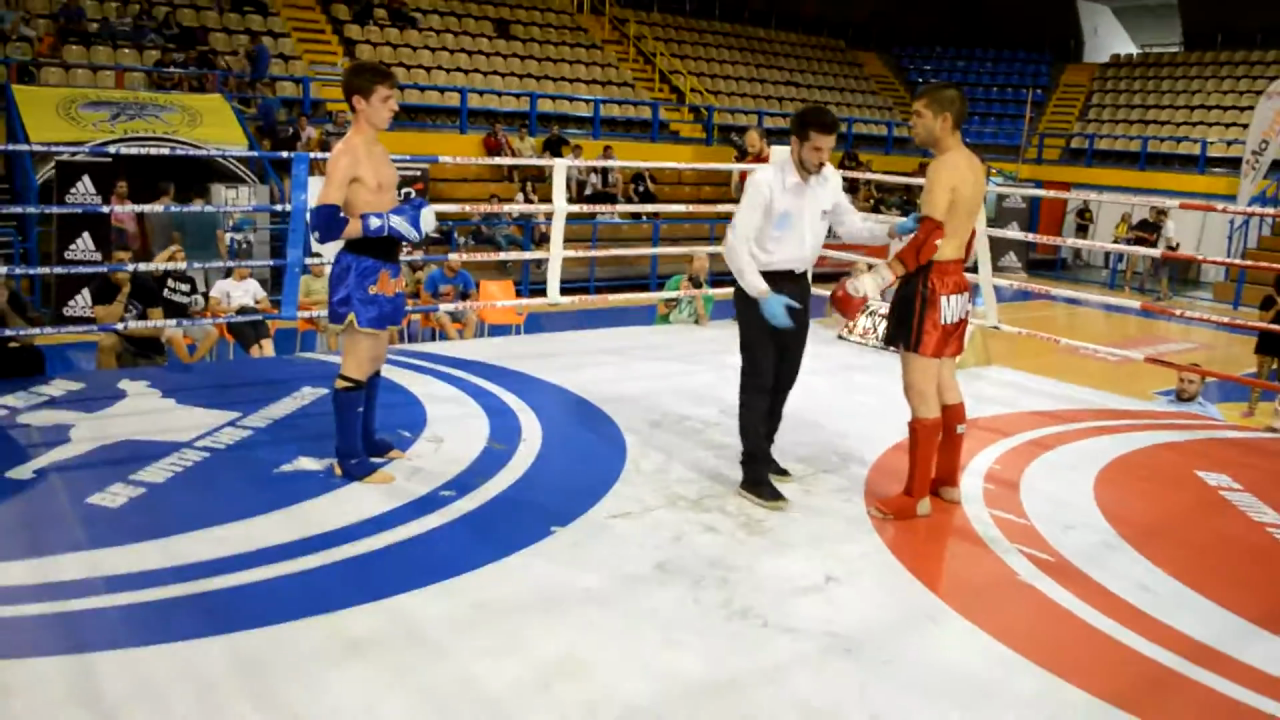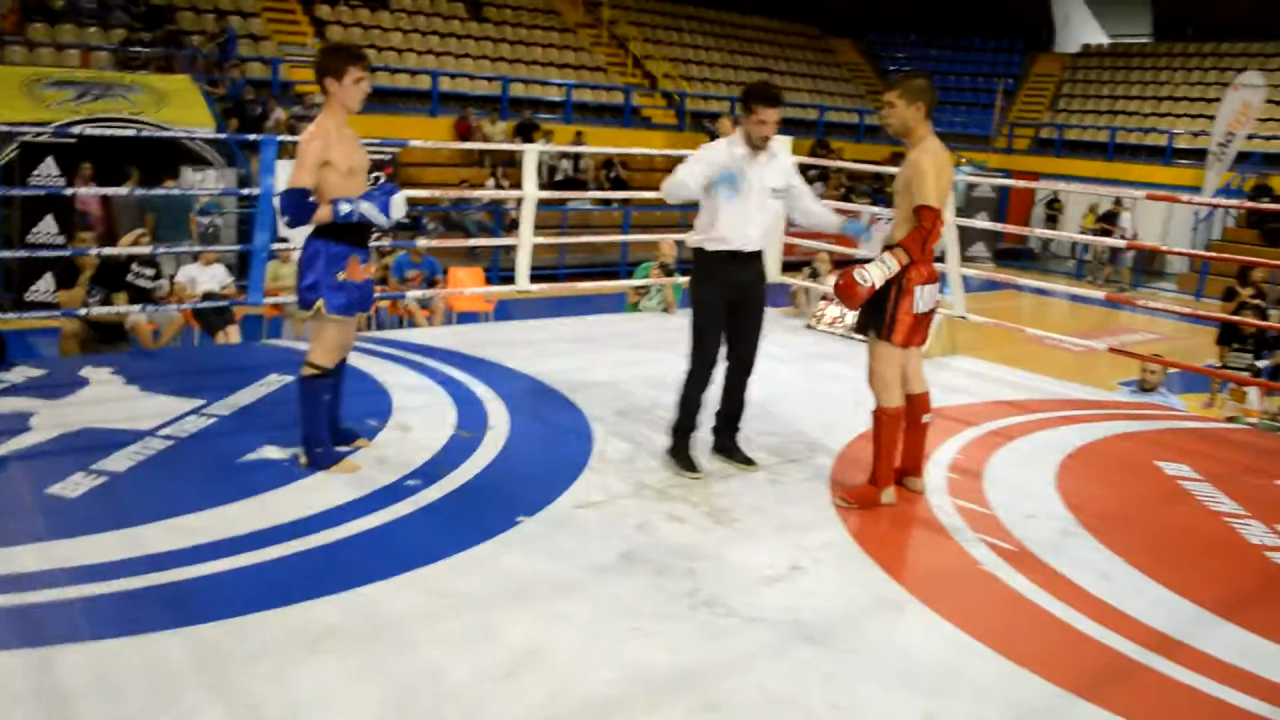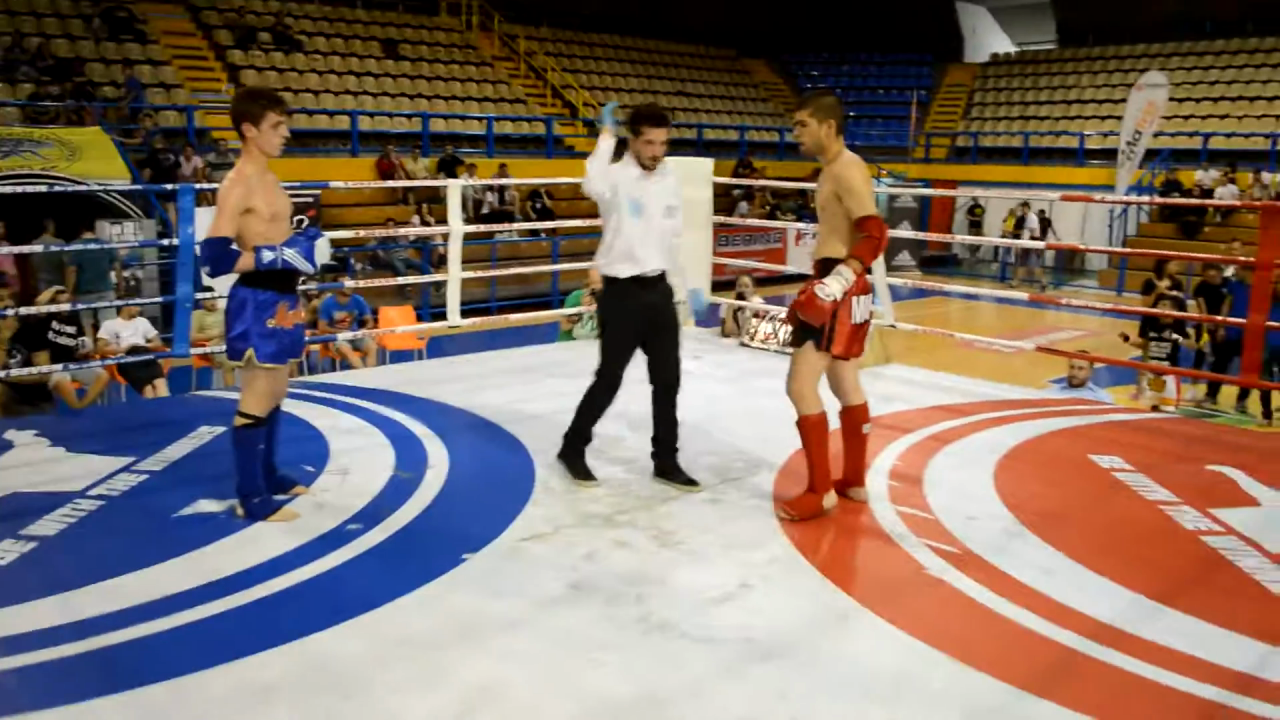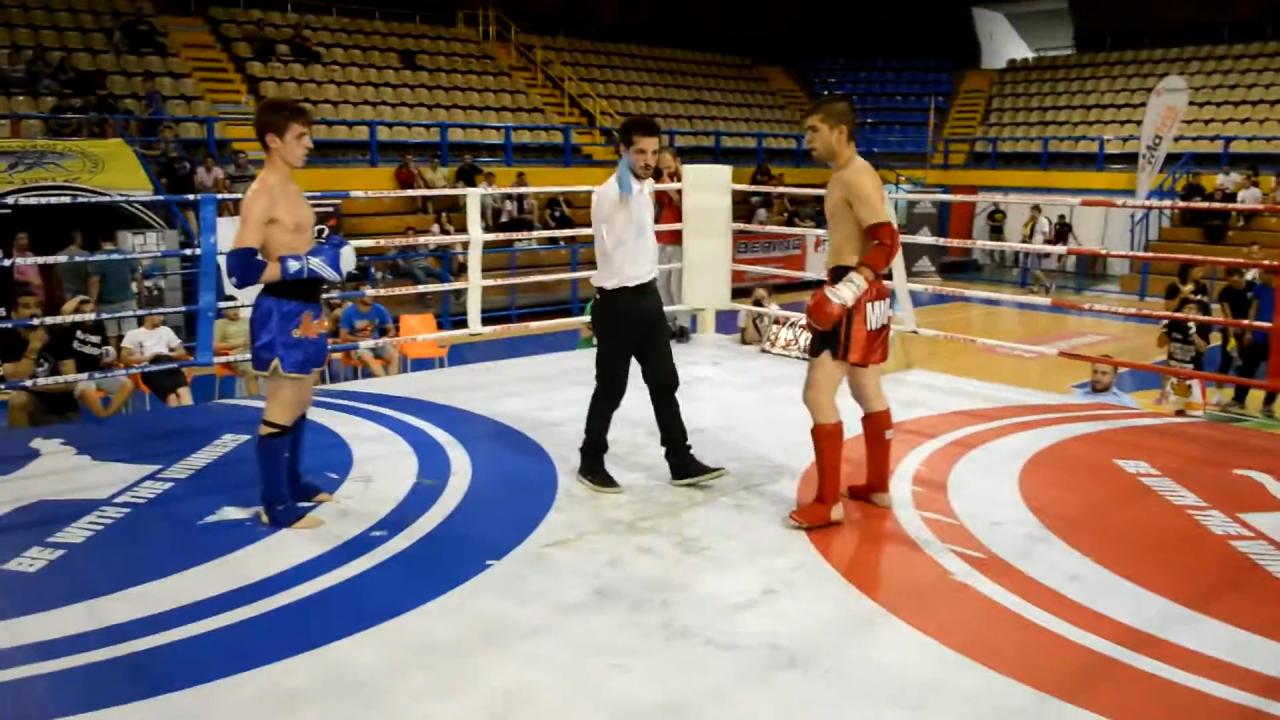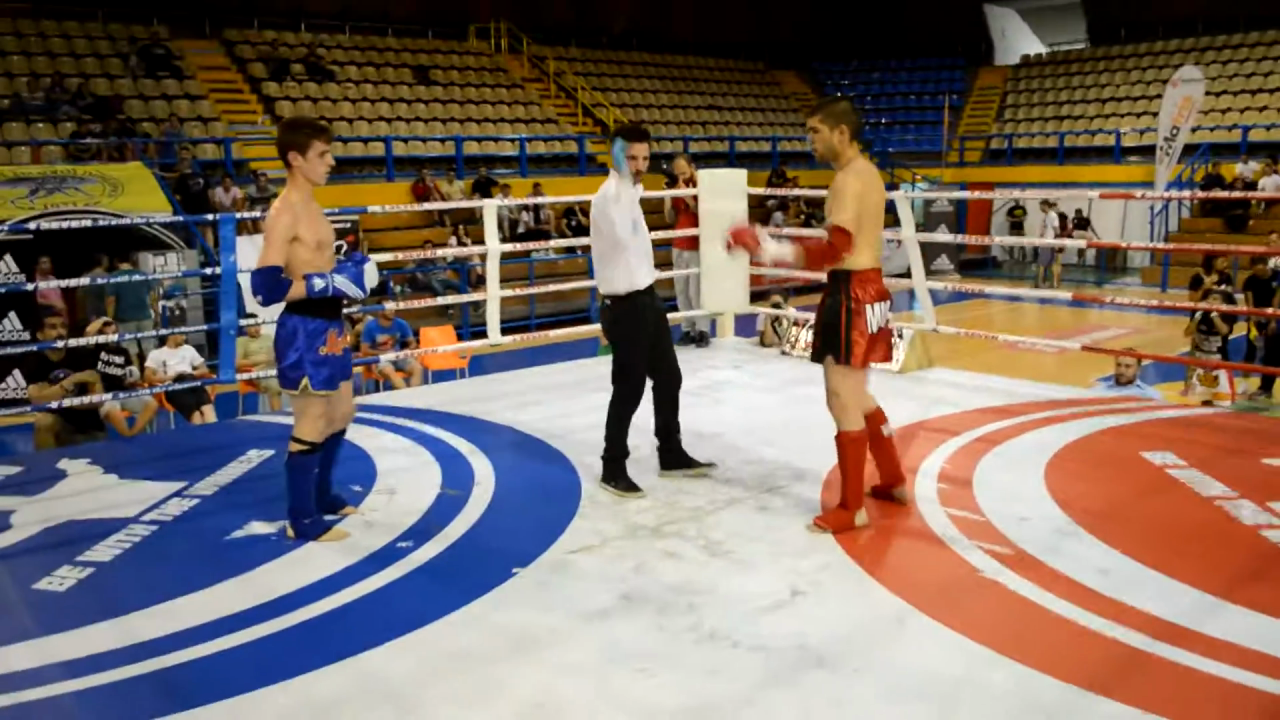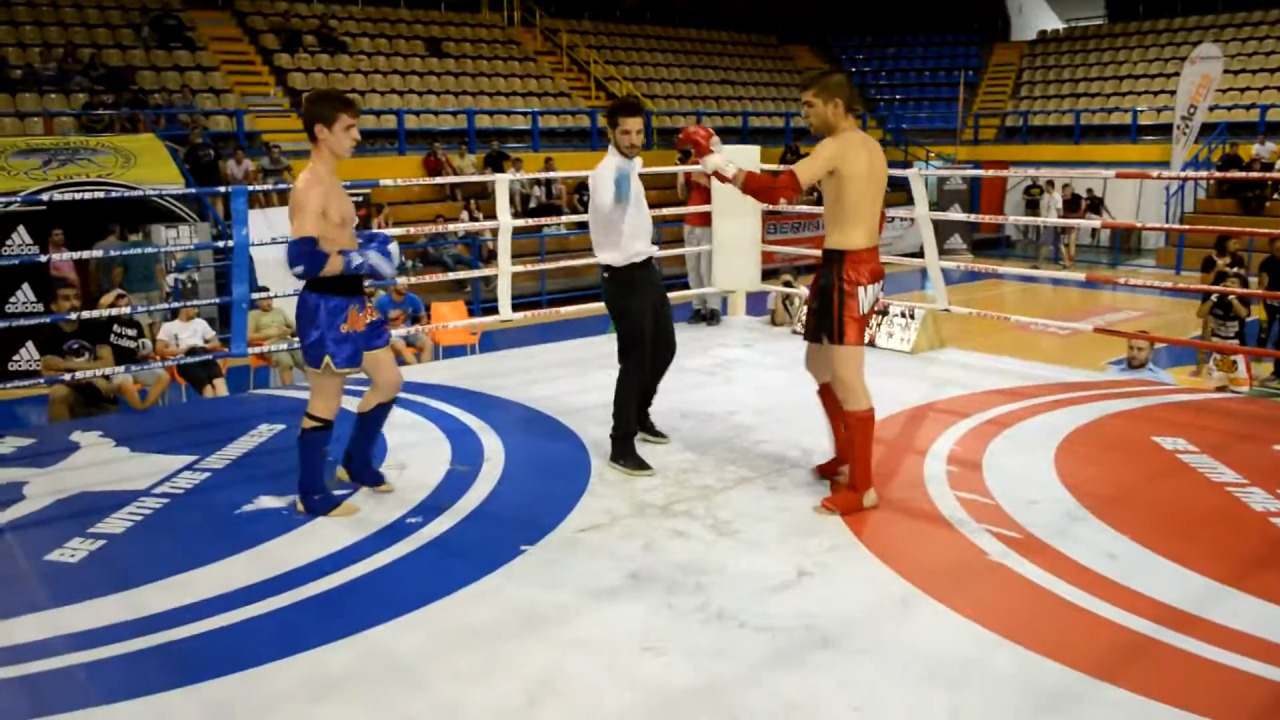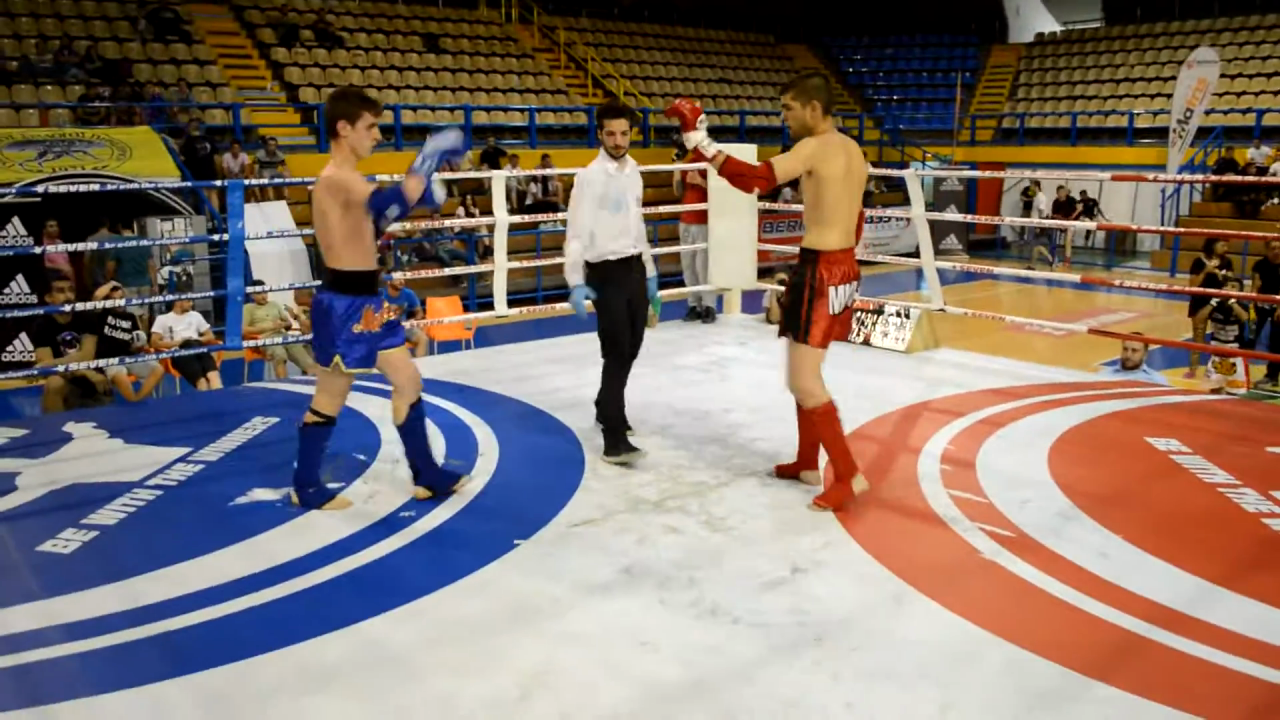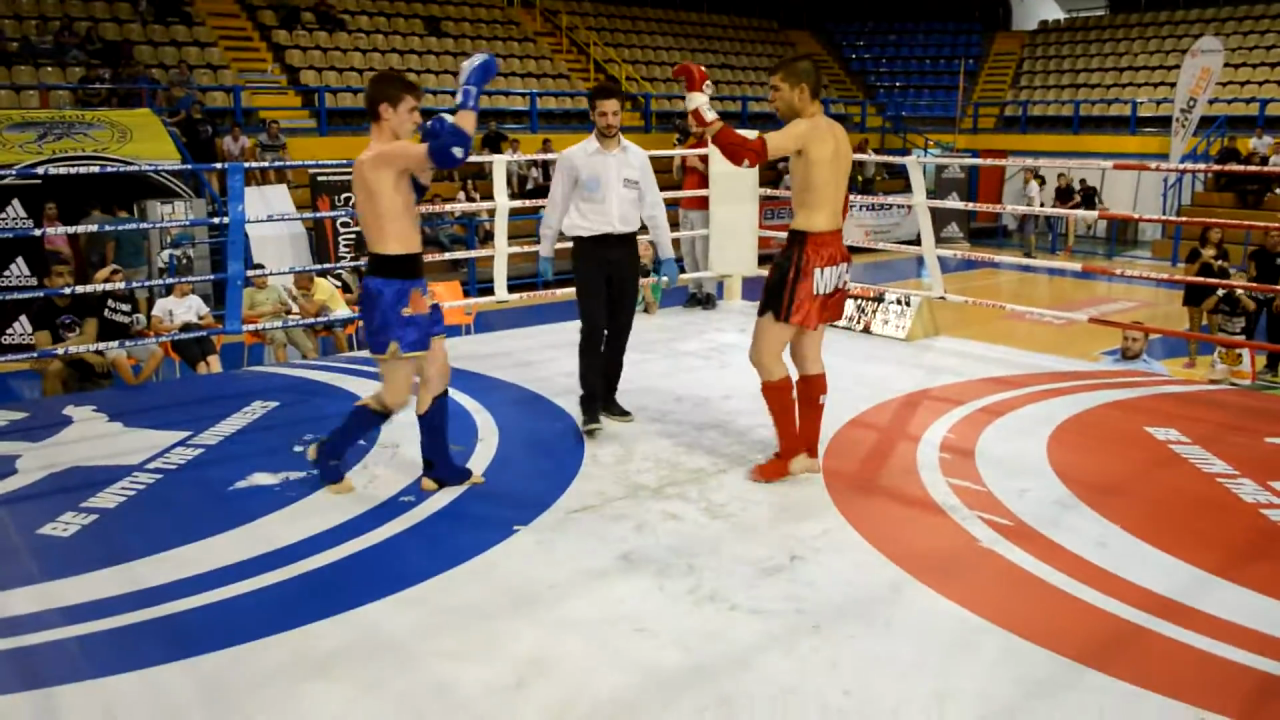
dt=0.2s
person 1, frame 1
left shoulder: (944, 167)
right shoulder: (973, 165)
left elbow: (928, 238)
left wrist: (875, 278)
left hip: (930, 285)
right hip: (954, 282)
left knee: (921, 393)
right knee: (945, 385)
left ankle: (916, 496)
right ankle: (947, 480)
person 1, frame 2
left shoulder: (922, 157)
right shoulder: (934, 152)
left elbow: (926, 228)
left wrist: (878, 268)
left hip: (905, 276)
right hip: (920, 274)
left knee: (885, 381)
right knee: (910, 374)
left ankle: (881, 485)
right ankle: (911, 469)
person 1, frame 3
left shoulder: (844, 170)
right shoulder: (835, 169)
left elbow: (875, 235)
left wrist: (834, 282)
left hip: (841, 290)
right hip: (846, 288)
left knee: (801, 386)
right knee: (846, 386)
left ankle: (819, 492)
right ankle: (854, 480)
person 1, frame 4
left shoulder: (856, 176)
right shoulder: (844, 176)
left elbow: (887, 242)
left wrist: (845, 290)
right wrist: (838, 291)
left hip: (854, 296)
right hip: (862, 296)
left knee: (818, 395)
right knee: (868, 391)
left ankle: (827, 501)
right ankle: (877, 485)
person 1, frame 5
left shoulder: (851, 176)
right shoulder: (865, 172)
left elbow: (836, 246)
left wrist: (771, 249)
left hip: (852, 294)
right hip: (866, 291)
left knee: (843, 403)
right knee: (856, 394)
left ankle: (852, 506)
right ankle: (894, 480)
person 1, frame 6
left shoulder: (837, 147)
right shoulder: (872, 148)
left elbow: (780, 190)
left wrist: (716, 161)
left hip: (845, 272)
right hip: (864, 265)
left knee: (848, 382)
right knee: (819, 364)
left ankle: (861, 487)
right ankle: (846, 457)
person 1, frame 7
left shoulder: (816, 148)
right shoulder: (852, 151)
left elbow: (755, 179)
left wrist: (698, 137)
left hip: (820, 271)
right hip: (843, 266)
left knee: (803, 380)
right knee: (805, 369)
left ankle: (848, 477)
right ankle: (807, 462)
person 1, frame 8
left shoulder: (806, 129)
right shoulder: (836, 133)
left elbow: (745, 153)
left wrist: (699, 101)
left hip: (807, 255)
right hip: (831, 251)
left knee: (764, 354)
right knee: (806, 355)
left ankle: (790, 453)
right ankle: (805, 449)
person 2, frame 1
left shoulder: (380, 151)
right shoulder: (346, 155)
right elbow: (324, 226)
left wrist: (408, 216)
right wrist: (385, 223)
left hip: (385, 267)
right hip: (361, 269)
left knee: (375, 360)
right knee: (357, 365)
left ankle: (367, 438)
right ankle: (350, 458)
person 2, frame 2
left shoulder: (348, 134)
right shoulder: (318, 137)
right elbow: (294, 210)
left wrist: (376, 201)
right wrist: (356, 209)
left hip: (354, 253)
right hip: (331, 254)
left knee: (341, 347)
right knee: (325, 351)
left ankle: (332, 427)
right ankle: (316, 447)
person 2, frame 3
left shoulder: (268, 179)
right shoulder: (238, 185)
right elbow: (214, 259)
left wrist: (301, 246)
right wrist: (278, 256)
left hip: (282, 299)
right hip: (258, 301)
left knee: (274, 395)
right knee: (257, 401)
left ankle: (268, 475)
right ankle: (252, 498)
person 2, frame 4
left shoulder: (291, 189)
right shoulder: (262, 195)
right elbow: (240, 270)
left wrist: (325, 254)
right wrist: (304, 265)
left hip: (306, 309)
right hip: (282, 311)
left knee: (299, 405)
right knee: (281, 410)
left ankle: (292, 483)
right ankle: (276, 505)
person 2, frame 5
left shoulder: (311, 207)
right shoulder: (284, 213)
right elbow: (265, 288)
left wrist: (347, 270)
right wrist: (329, 283)
left hip: (328, 326)
right hip: (306, 329)
left knee: (339, 417)
right knee: (311, 427)
left ankle: (321, 495)
right ankle: (302, 519)
person 2, frame 6
left shoulder: (328, 181)
right shoulder: (311, 186)
right elbow: (303, 260)
left wrist: (368, 244)
right wrist: (363, 260)
left hip: (352, 302)
right hip: (327, 306)
left knee: (389, 381)
right knee: (324, 404)
left ankle: (357, 462)
right ankle: (312, 494)
person 2, frame 7
left shoulder: (346, 179)
right shoulder: (338, 179)
left elbow: (368, 222)
right elbow: (386, 205)
left wrist: (416, 194)
right wrist: (429, 158)
left hip: (369, 300)
right hip: (345, 304)
left knee: (408, 382)
right knee: (329, 402)
left ankle: (427, 476)
right ankle: (306, 486)
person 2, frame 8
left shoulder: (382, 160)
right shoulder: (385, 155)
left elbow: (411, 190)
right elbow: (454, 151)
left wrist: (435, 138)
right wrist: (470, 90)
left hip: (407, 284)
right hip: (392, 288)
left knee: (436, 373)
right knee: (394, 394)
left ankle: (439, 468)
right ankle: (328, 455)
person 3, frame 1
left shoulder: (829, 180)
right shoulder: (764, 181)
left elbow: (851, 226)
right elbow: (735, 245)
left wrist: (894, 231)
right wrist: (763, 297)
left hip: (795, 286)
right hip: (759, 288)
left knee: (785, 378)
right knee: (759, 378)
left ankle: (761, 451)
right ankle: (752, 473)
person 3, frame 2
left shoulder: (781, 163)
right shoulder: (715, 153)
left elbow: (806, 209)
right elbow: (672, 190)
left wrist: (844, 225)
right wrist: (711, 181)
left hip: (751, 269)
right hip: (711, 266)
left knee: (742, 361)
right knee: (705, 358)
left ankle: (726, 439)
right ankle: (681, 441)
person 3, frame 3
left shoulder: (669, 182)
right shoulder: (615, 174)
right elbow: (594, 187)
left wrist: (686, 287)
right wrist: (606, 134)
left hip: (659, 290)
right hip: (620, 292)
left knee: (667, 381)
right knee: (609, 381)
left ankle: (666, 461)
right ankle: (573, 449)
person 3, frame 4
left shoulder: (644, 191)
right shoulder: (609, 193)
right elbow: (615, 240)
right wrist: (625, 195)
left hip: (646, 297)
right hip: (616, 302)
left knee: (665, 382)
right knee: (611, 387)
left ankle: (681, 461)
right ankle: (591, 462)
person 3, frame 5
left shoulder: (628, 193)
right shoulder: (610, 196)
right elbow: (619, 233)
right wrist: (620, 173)
left hip: (646, 298)
right hip: (626, 305)
left knee: (668, 379)
right knee: (629, 390)
left ankle: (672, 454)
right ankle: (613, 469)
person 3, frame 6
left shoulder: (629, 169)
right shoulder: (609, 171)
right elbow: (606, 207)
right wrist: (619, 191)
left hip: (645, 269)
right hip: (625, 276)
left knee: (664, 348)
right knee: (635, 362)
left ankle: (638, 416)
right ankle: (622, 447)
person 3, frame 7
left shoulder: (632, 172)
right shoulder: (591, 177)
right elbow: (576, 233)
left wrist: (650, 270)
right wrist: (576, 284)
left hip: (633, 269)
right hip: (606, 272)
left knee: (630, 349)
right knee: (617, 354)
left ankle: (609, 413)
right ankle: (614, 438)
person 3, frame 8
left shoulder: (637, 156)
right shoulder: (574, 157)
left elbow: (652, 207)
right elbow: (556, 205)
left wrist: (666, 254)
right wrist: (545, 252)
left hip: (626, 249)
right hip: (590, 250)
left knee: (620, 330)
right knee: (593, 328)
left ankle: (606, 395)
right ankle: (590, 405)
